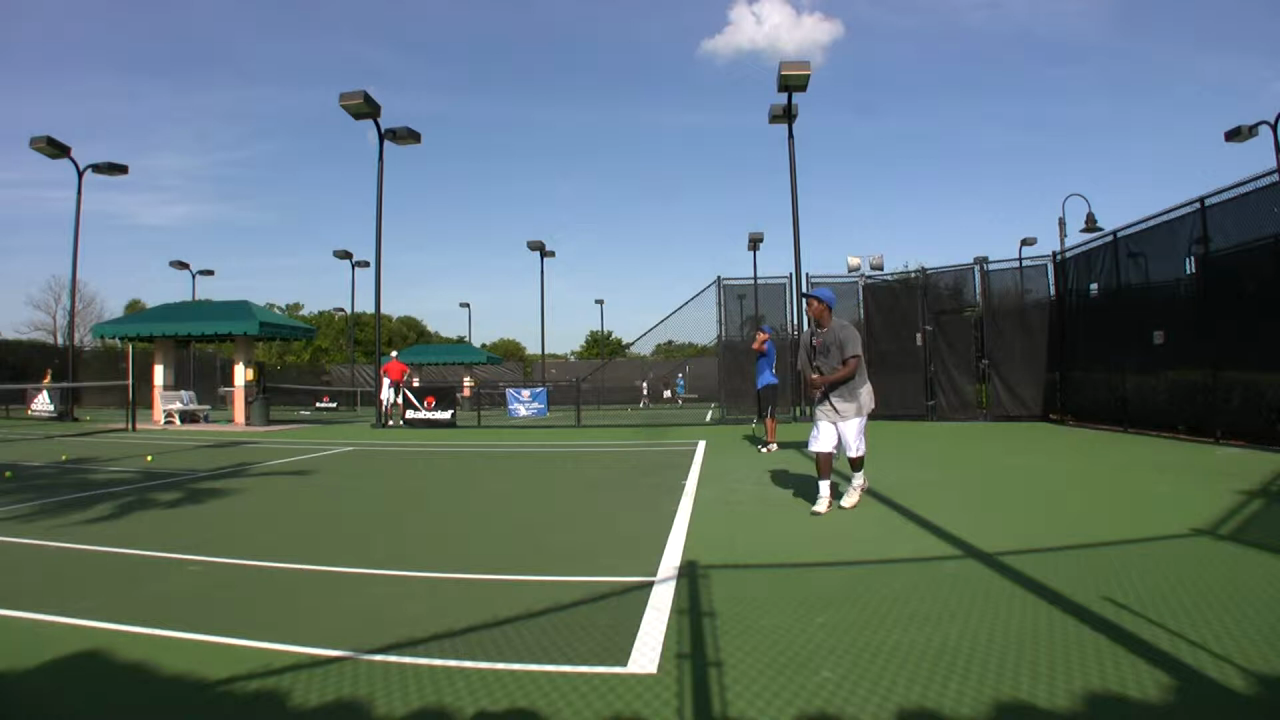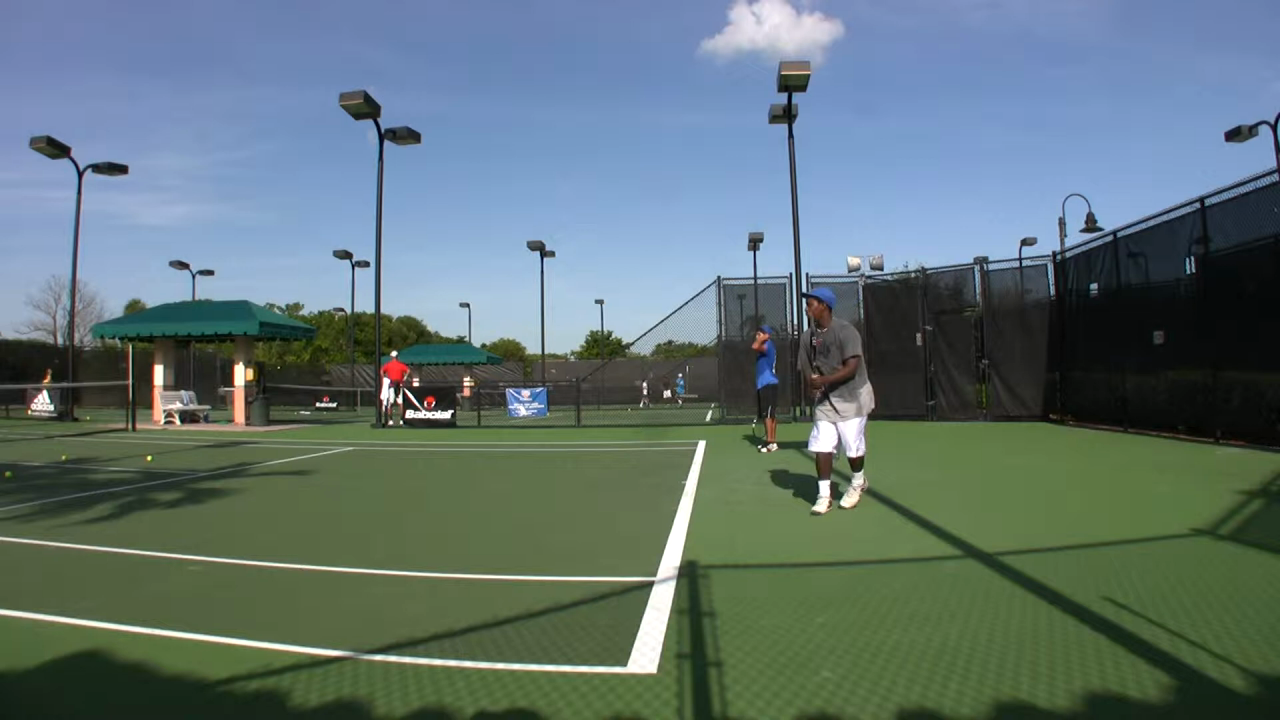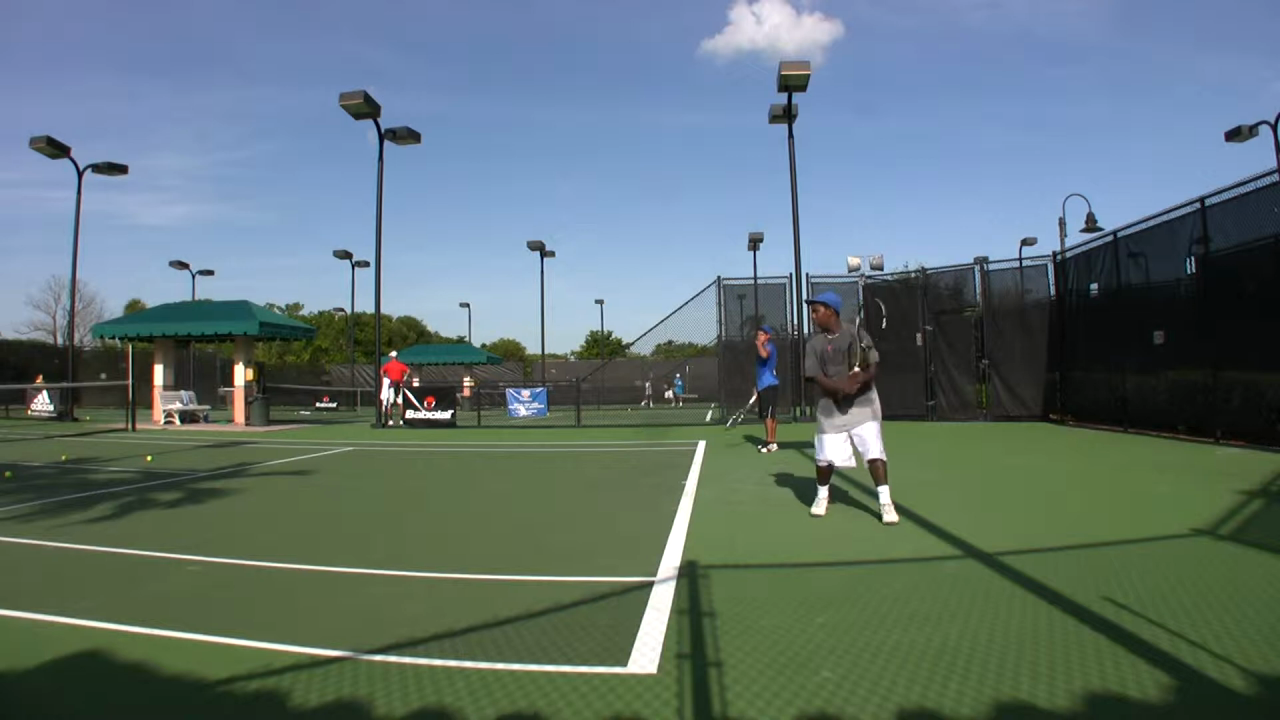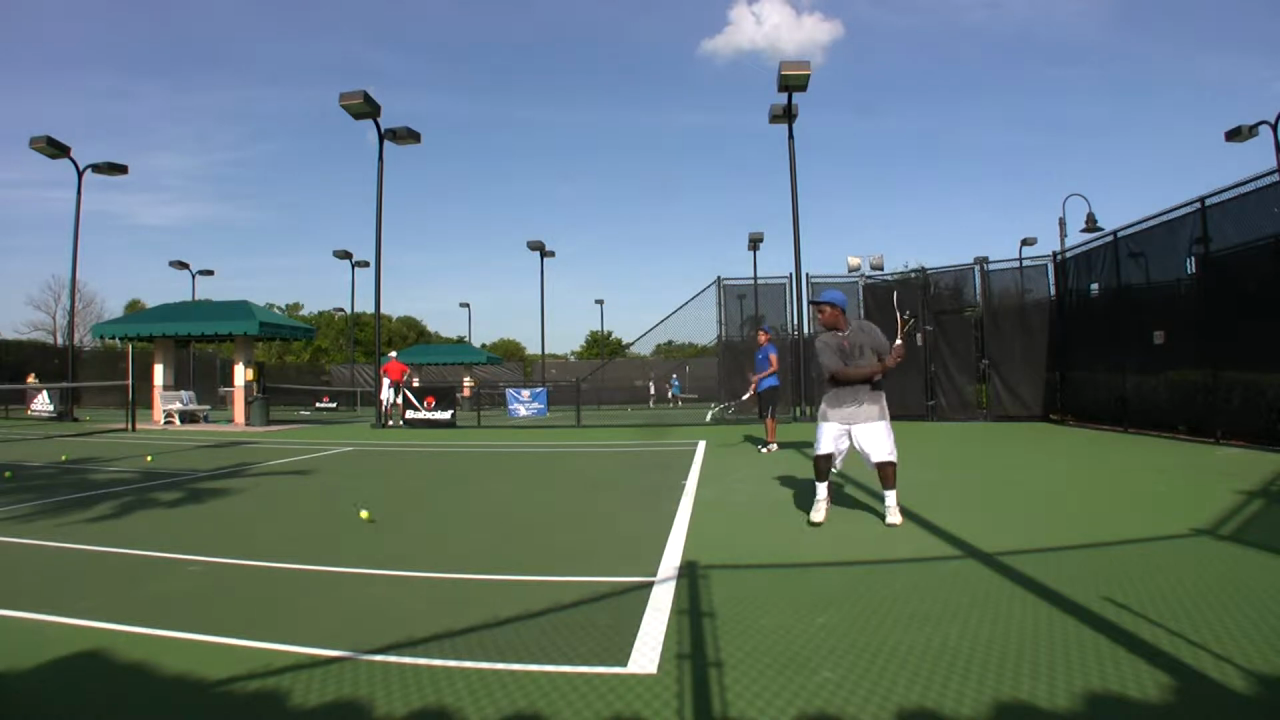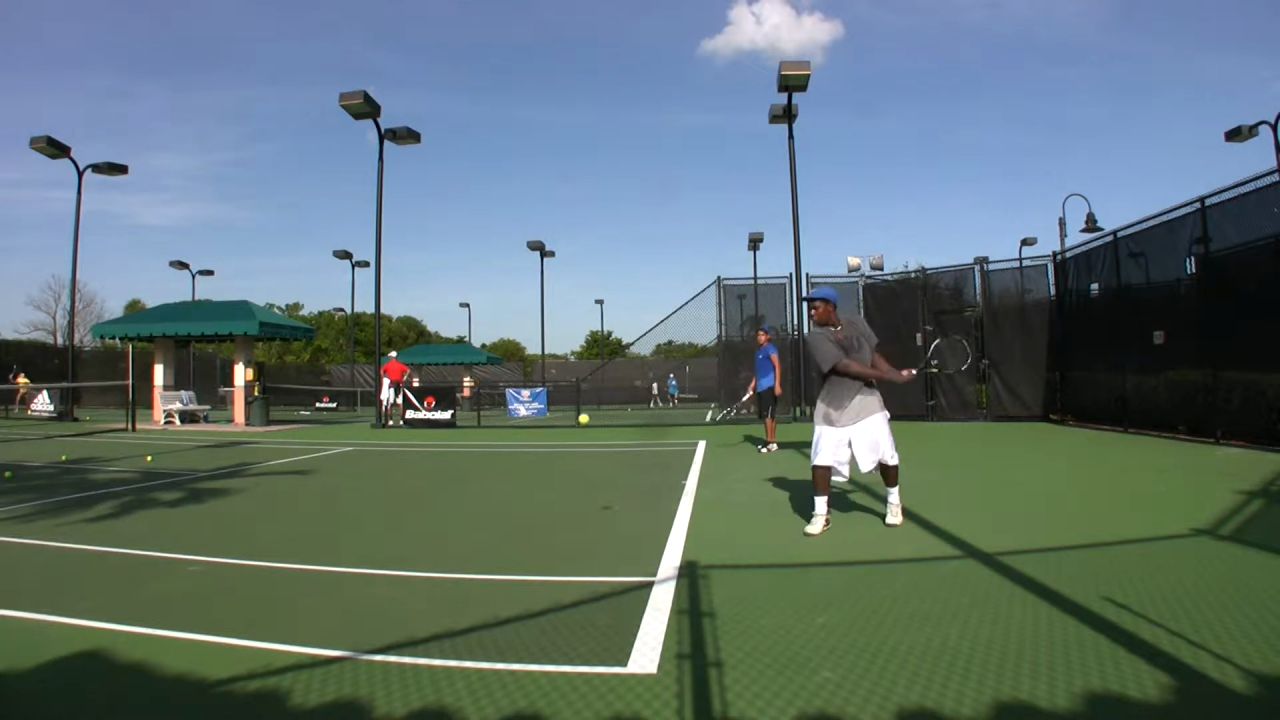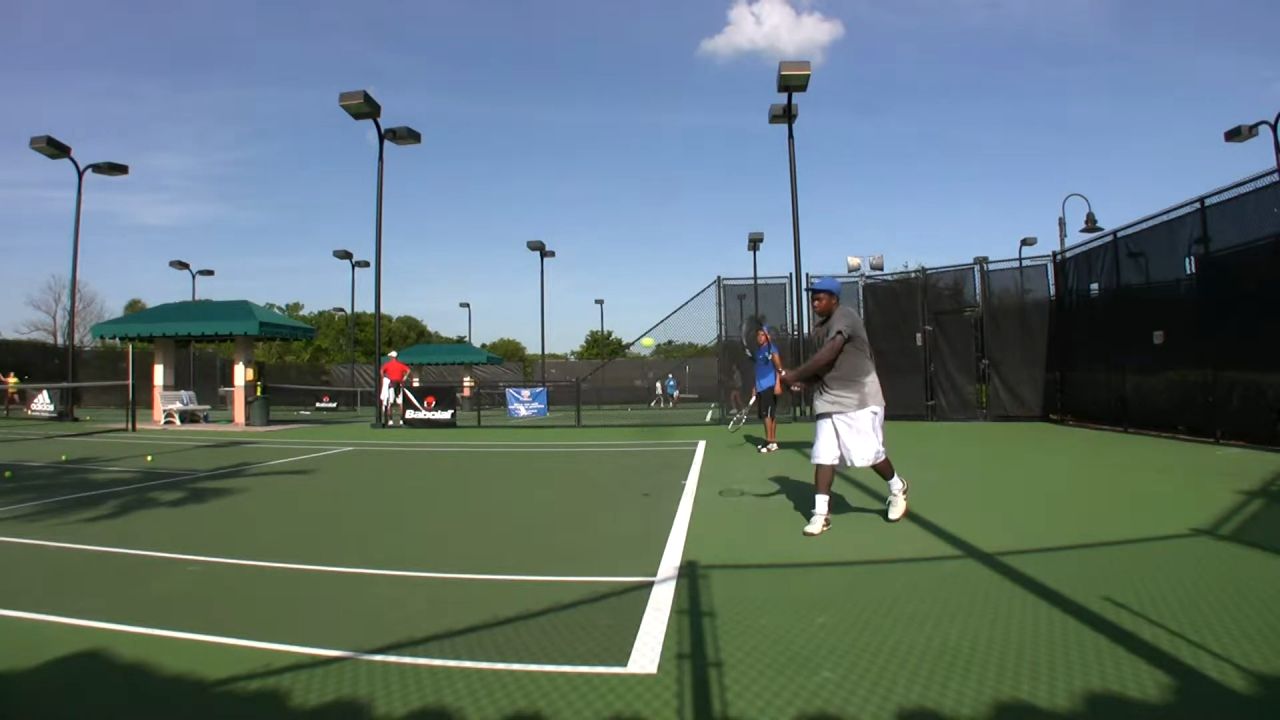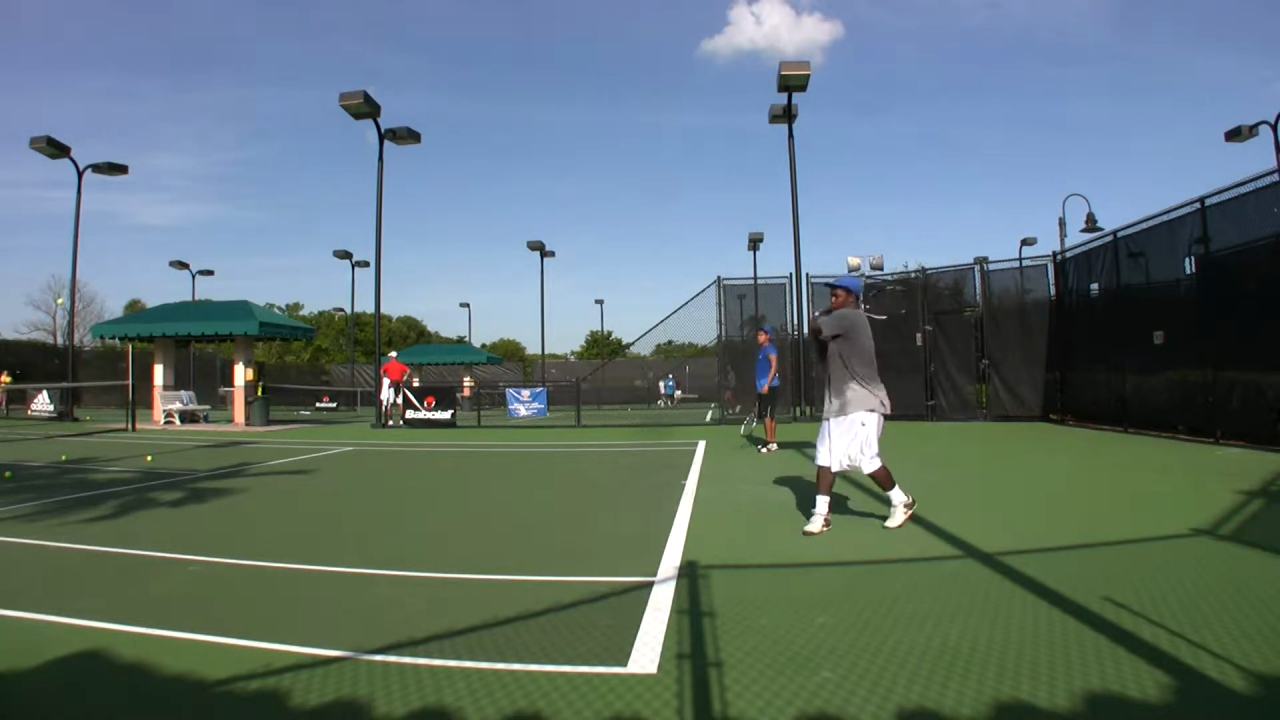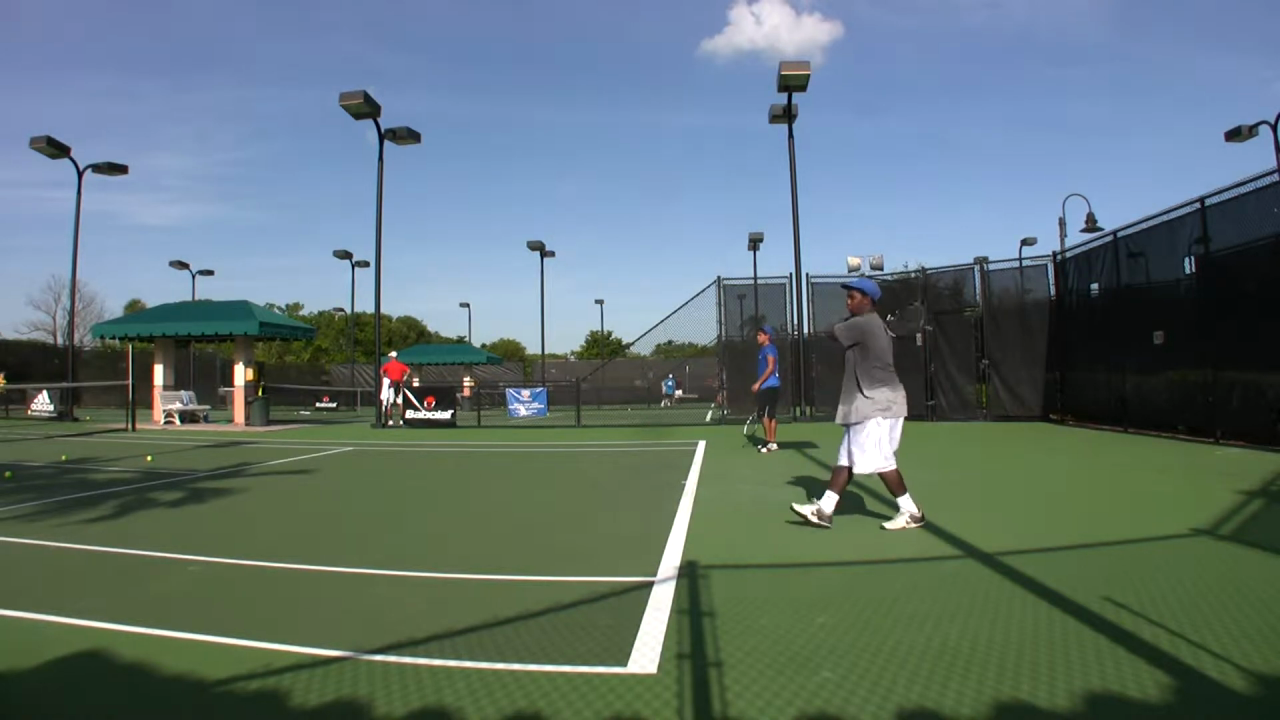
dt=0.2s
person 1, frame 1
left shoulder: (845, 330)
right shoulder: (807, 336)
left elbow: (852, 368)
right elbow: (806, 370)
left wrist: (824, 380)
right wrist: (812, 385)
left hip: (852, 398)
right hip: (825, 400)
left knee: (853, 447)
right knee: (821, 447)
left ankle: (858, 483)
right ankle: (824, 496)
person 1, frame 2
left shoulder: (845, 330)
right shoulder: (807, 336)
left elbow: (852, 367)
right elbow: (806, 370)
left wrist: (824, 380)
right wrist: (812, 385)
left hip: (852, 398)
right hip: (825, 400)
left knee: (853, 447)
right knee: (821, 447)
left ankle: (858, 483)
right ankle: (824, 496)
person 1, frame 3
left shoulder: (858, 335)
right shoulder: (814, 343)
left elbow: (872, 370)
right elbow: (817, 378)
left wrist: (858, 380)
right wrist: (841, 387)
left hip: (863, 406)
right hip: (831, 408)
left knee: (874, 451)
right knee: (825, 458)
left ankle: (886, 503)
right ankle: (822, 495)
person 1, frame 4
left shoulder: (868, 329)
right shoulder: (823, 342)
left elbow: (887, 357)
right elbow: (840, 374)
left wrist: (895, 356)
right wrist: (878, 368)
left hip: (870, 405)
right hip: (836, 407)
left knee: (885, 453)
right knee: (823, 452)
left ankle: (891, 505)
right ankle: (821, 497)
person 1, frame 5
left shoulder: (856, 323)
right shoulder: (815, 336)
left elbow: (873, 354)
right elbow: (844, 366)
left wrist: (895, 373)
right wrist: (890, 376)
left hip: (866, 402)
right hip: (832, 408)
left knee: (886, 456)
right knee: (821, 461)
left ankle: (893, 502)
right ankle: (820, 515)
person 1, frame 6
left shoulder: (846, 315)
right shoulder: (817, 328)
left elbow: (830, 352)
right elbow: (817, 370)
left wrist: (796, 374)
right wrist: (802, 379)
left hip: (859, 398)
right hip: (829, 401)
left knee: (871, 453)
right knee: (823, 456)
left ankle: (897, 488)
right ankle: (821, 514)
person 1, frame 7
left shoulder: (848, 318)
right shoulder: (842, 322)
left elbow: (815, 328)
right elbow: (828, 362)
left wrist: (821, 317)
right wrist: (821, 327)
left hip: (861, 403)
right hip: (839, 403)
left knee: (864, 458)
right knee: (826, 457)
left ankle: (901, 502)
right ankle: (821, 515)
person 1, frame 8
left shoulder: (863, 324)
right shoulder: (873, 325)
left elbow: (835, 331)
left wrist: (845, 323)
left hip: (880, 405)
right hip: (866, 404)
left knee: (879, 459)
right knee: (846, 457)
left ankle: (910, 512)
right ankle: (823, 509)
